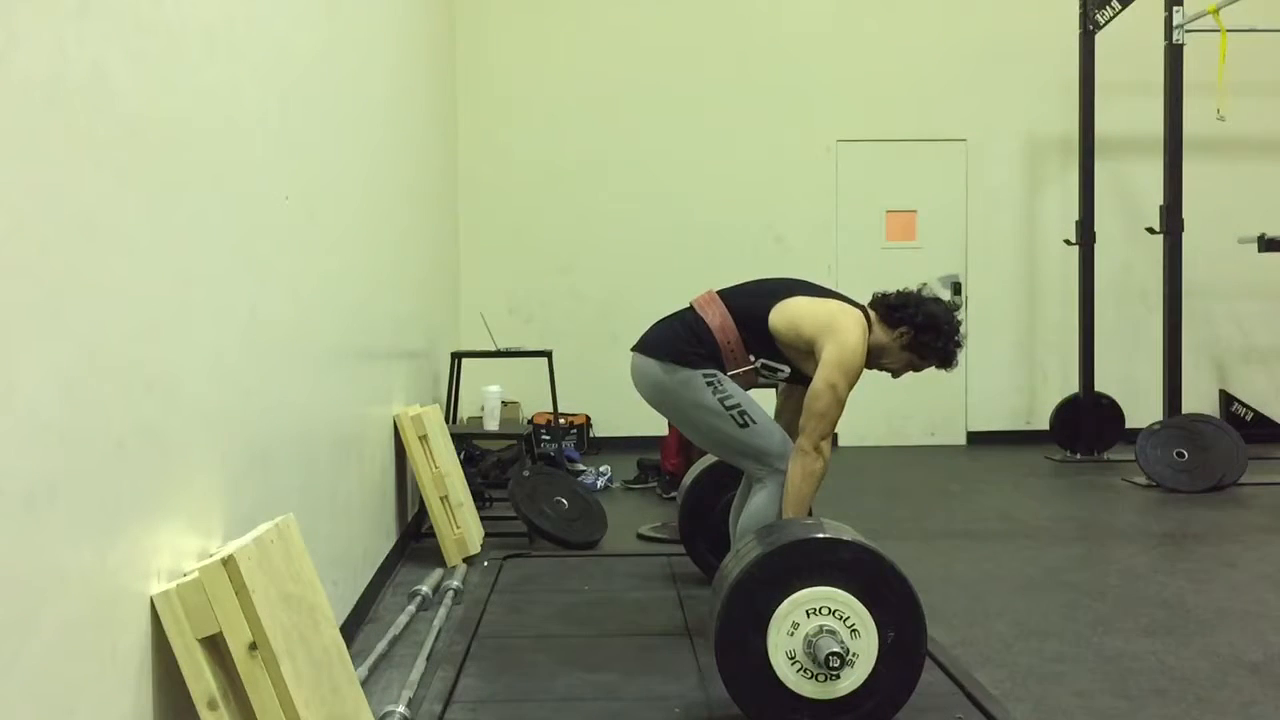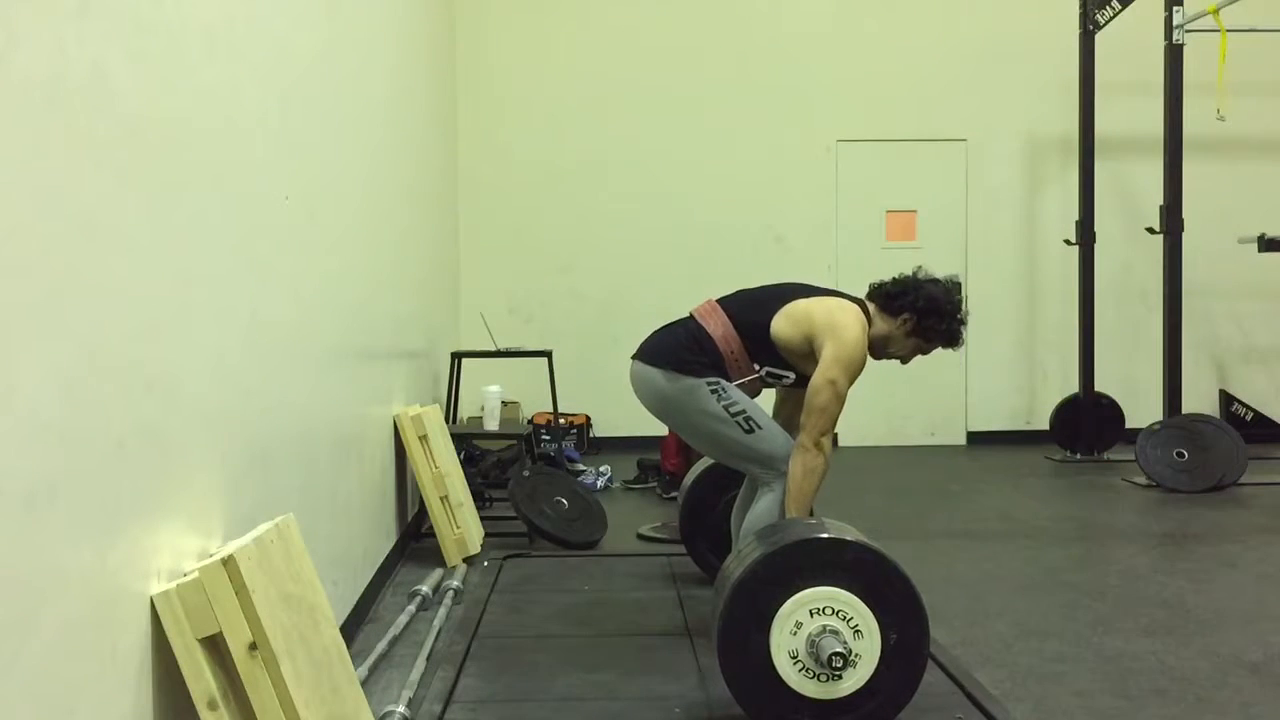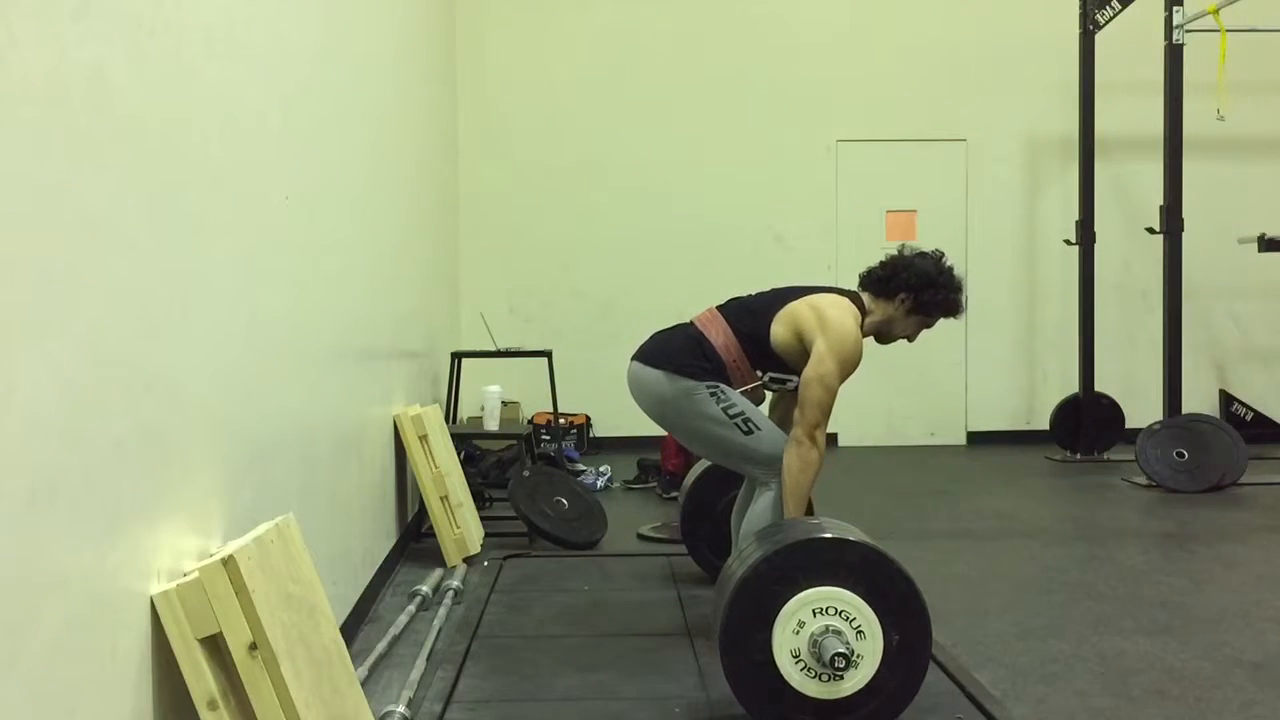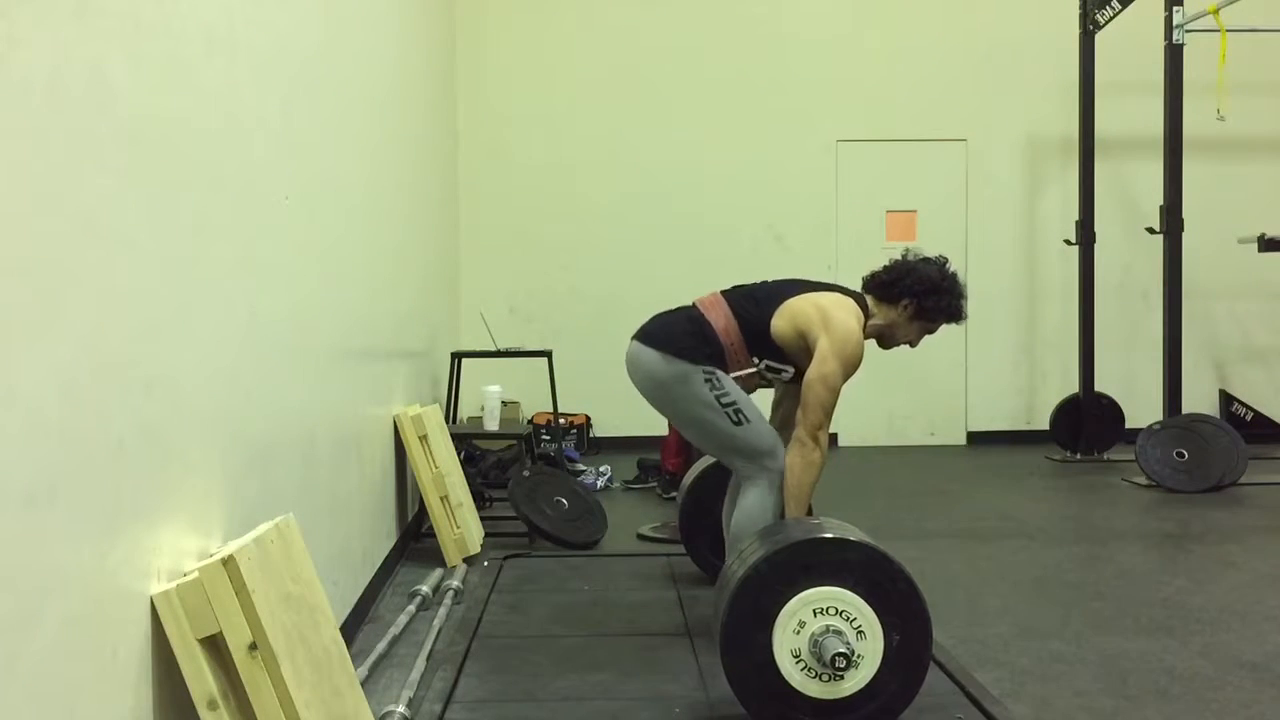
dt=0.5s
person 1, frame 1
left shoulder: (834, 323)
right shoulder: (849, 341)
left elbow: (790, 435)
right elbow: (811, 447)
left hip: (664, 356)
right hip: (676, 363)
left knee: (768, 463)
right knee: (775, 467)
person 1, frame 2
left shoulder: (836, 319)
right shoulder: (848, 336)
left elbow: (791, 426)
right elbow: (813, 443)
left hip: (663, 363)
right hip: (677, 372)
left knee: (771, 465)
right knee: (781, 469)
person 1, frame 3
left shoulder: (833, 312)
right shoulder: (843, 332)
left elbow: (786, 417)
right elbow: (807, 436)
left hip: (661, 365)
right hip: (676, 377)
left knee: (771, 465)
right knee: (779, 471)
person 1, frame 4
left shoulder: (836, 314)
right shoulder: (844, 331)
left elbow: (788, 420)
right elbow: (809, 437)
left hip: (659, 351)
right hip: (671, 358)
left knee: (761, 463)
right knee: (767, 468)
